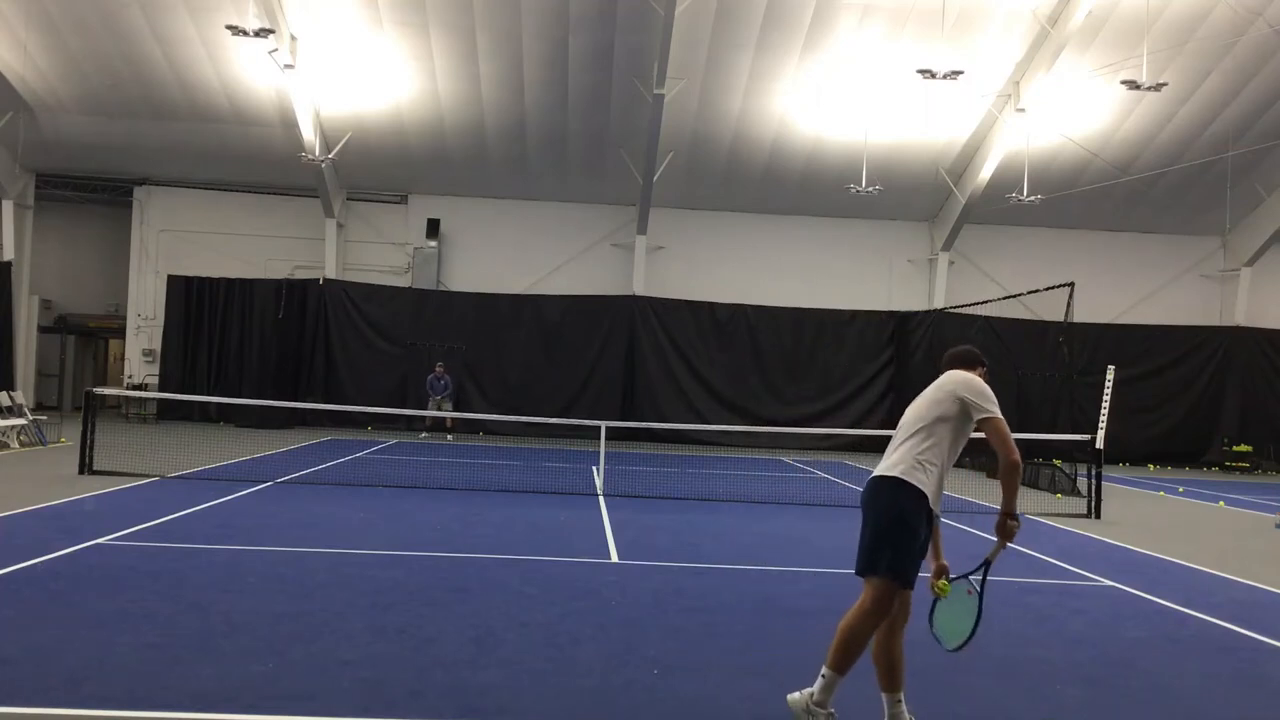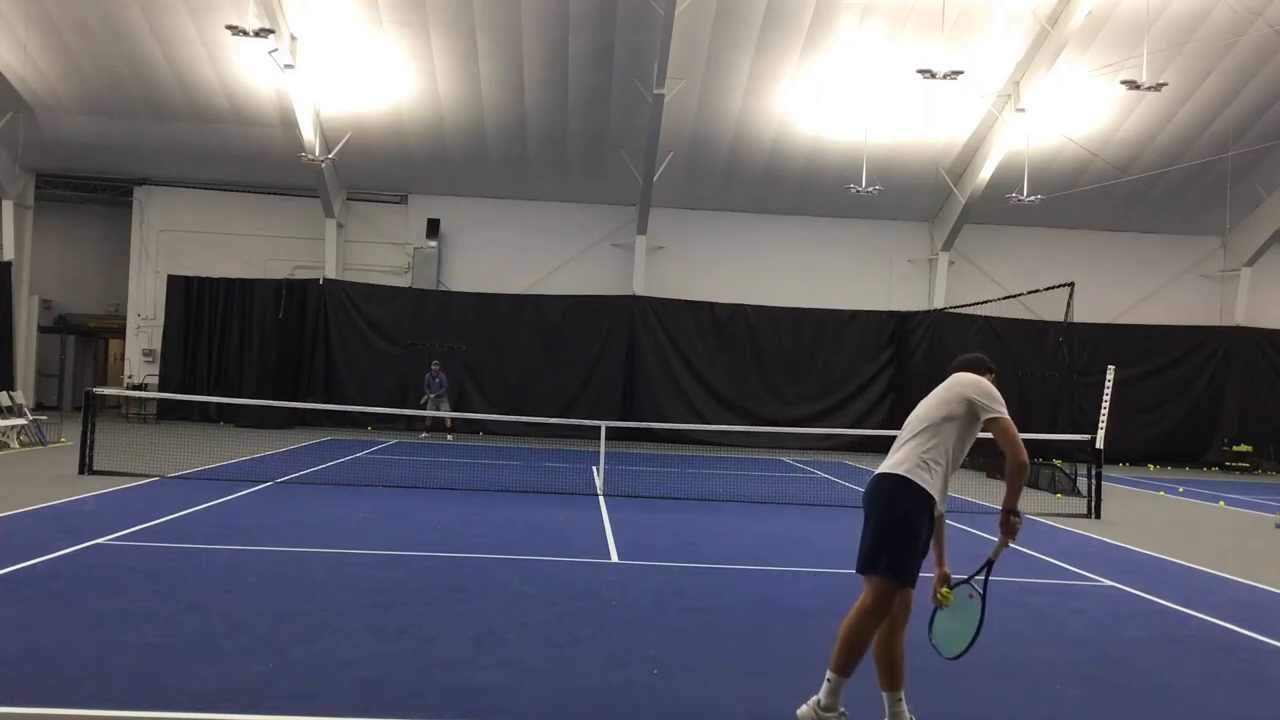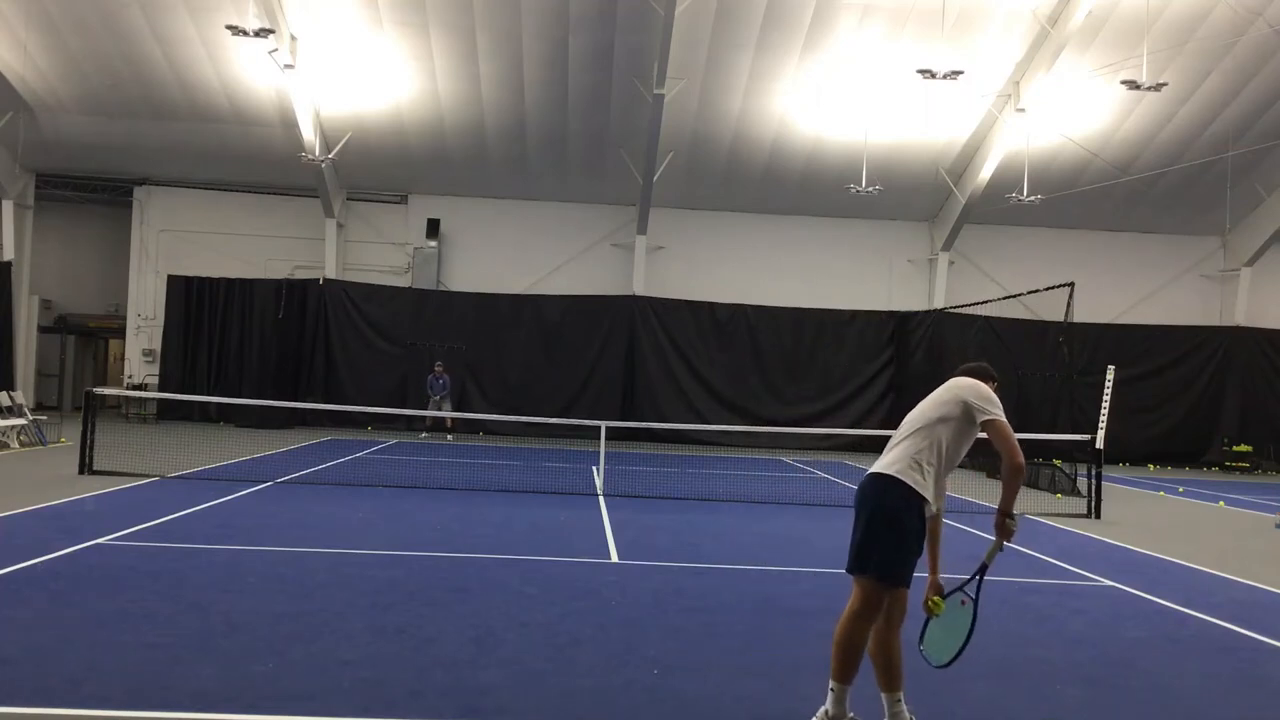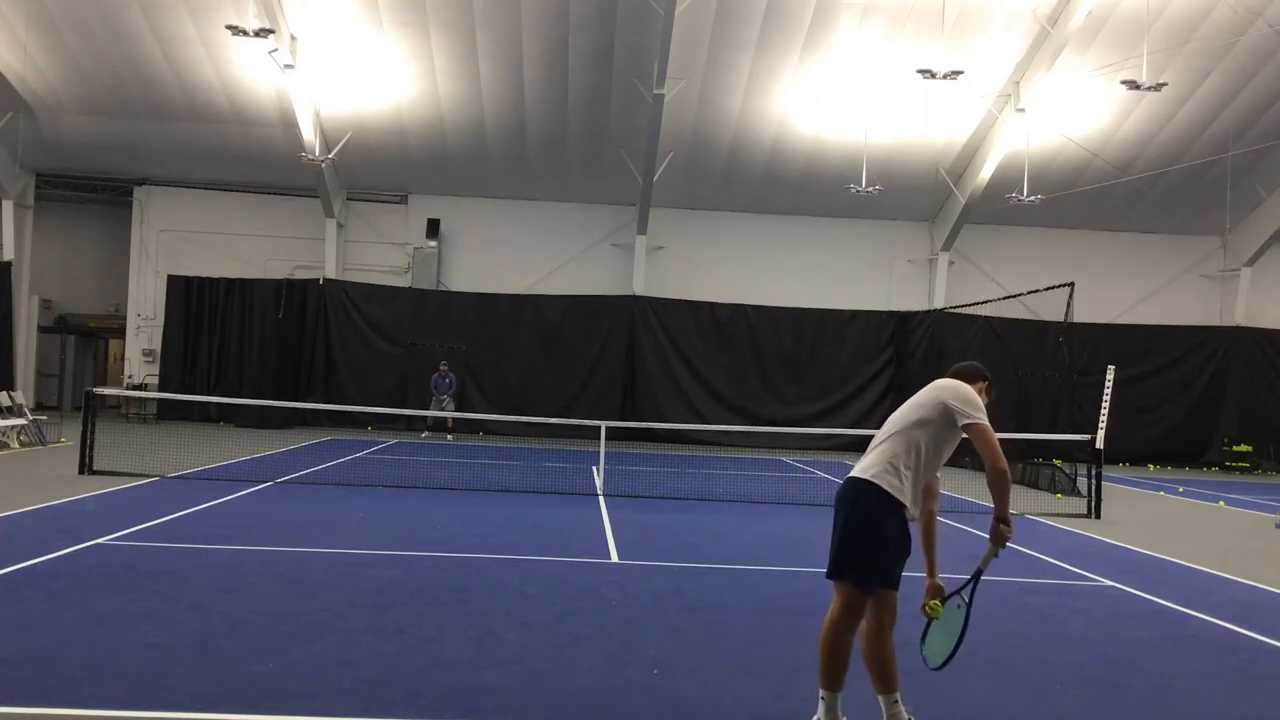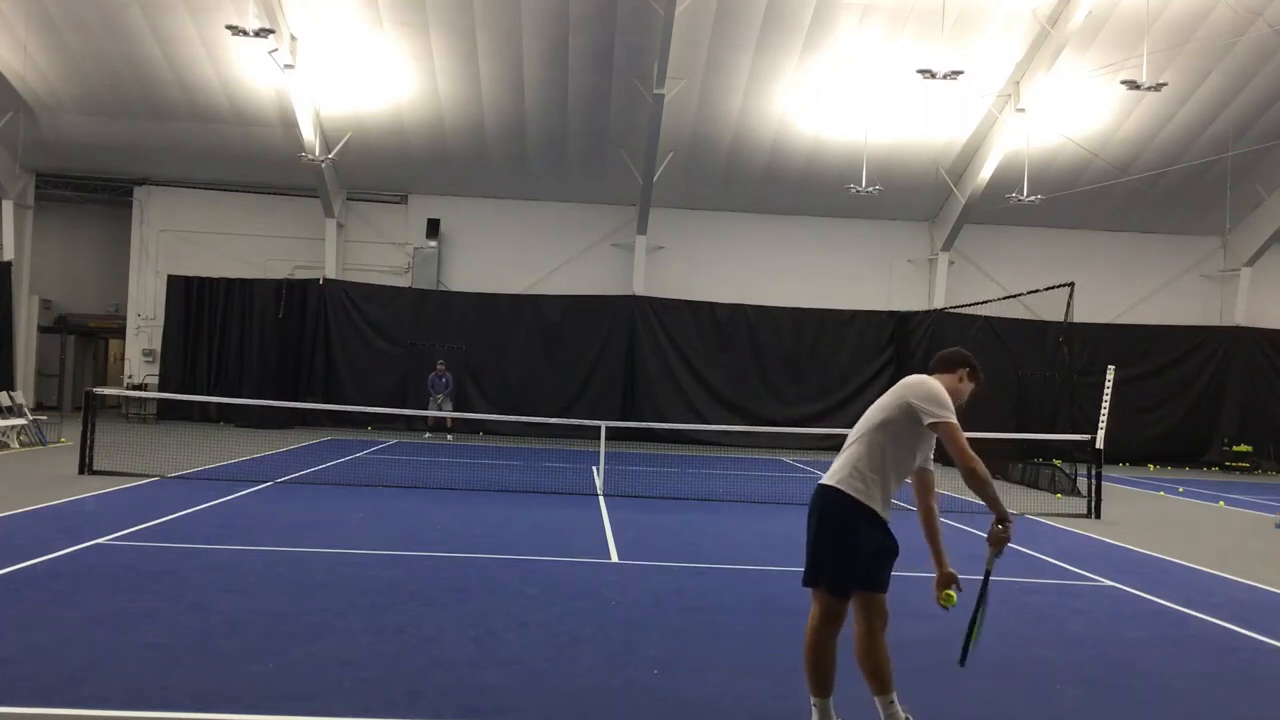
dt=0.3s
person 1, frame 1
left shoulder: (936, 394)
right shoulder: (969, 384)
right elbow: (1010, 457)
left wrist: (937, 558)
right wrist: (1007, 513)
left hip: (898, 494)
right hip: (898, 494)
left knee: (896, 612)
right knee: (877, 602)
person 1, frame 2
left shoulder: (945, 401)
right shoulder: (977, 385)
left elbow: (935, 494)
right elbow: (1018, 458)
left wrist: (941, 566)
right wrist: (1009, 510)
left hip: (901, 494)
right hip: (902, 492)
left knee: (898, 611)
right knee: (877, 600)
person 1, frame 3
right shoulder: (977, 390)
left elbow: (935, 504)
right elbow: (1015, 461)
left wrist: (933, 575)
right wrist: (1005, 513)
left hip: (901, 501)
right hip: (893, 494)
left knee: (891, 612)
right knee: (867, 603)
person 1, frame 4
left shoulder: (939, 414)
right shoulder: (960, 391)
left elbow: (928, 508)
right elbow: (998, 466)
left wrist: (932, 576)
right wrist: (1000, 518)
left hip: (887, 506)
right hip: (871, 497)
left knee: (882, 615)
right knee: (849, 608)
person 1, frame 5
left shoulder: (925, 426)
right shoulder: (927, 388)
left elbow: (926, 502)
right elbow: (966, 462)
left wrist: (941, 566)
right wrist: (1001, 516)
left hip: (869, 515)
right hip: (842, 503)
left knee: (873, 617)
right knee: (828, 615)
